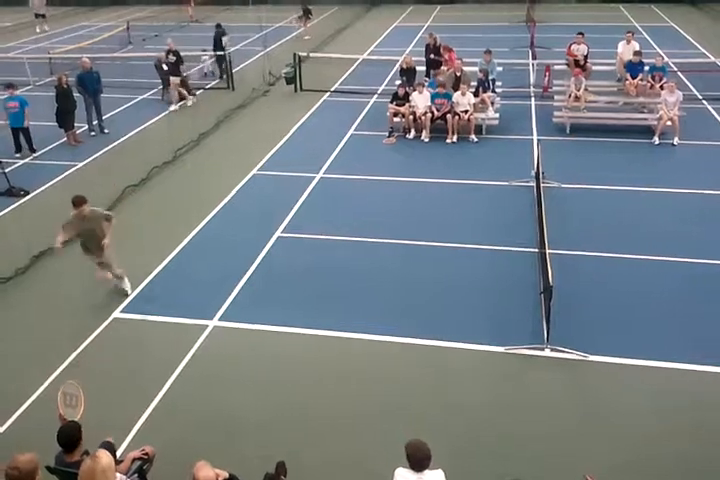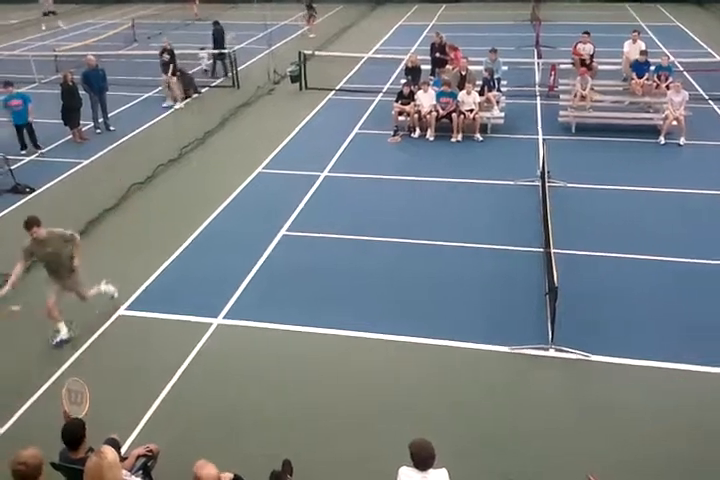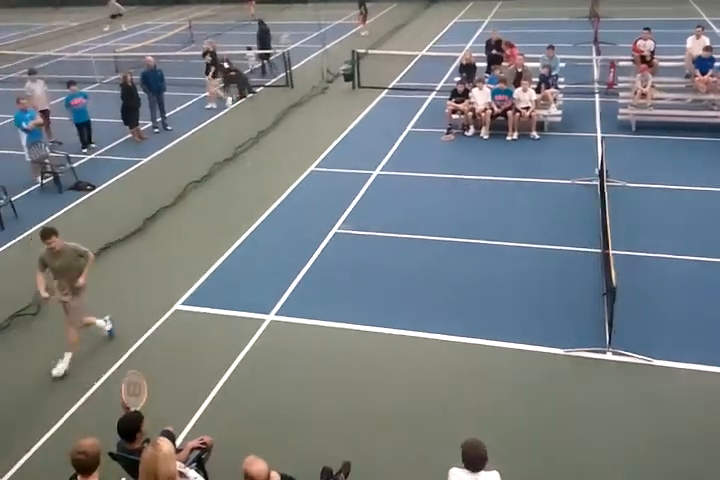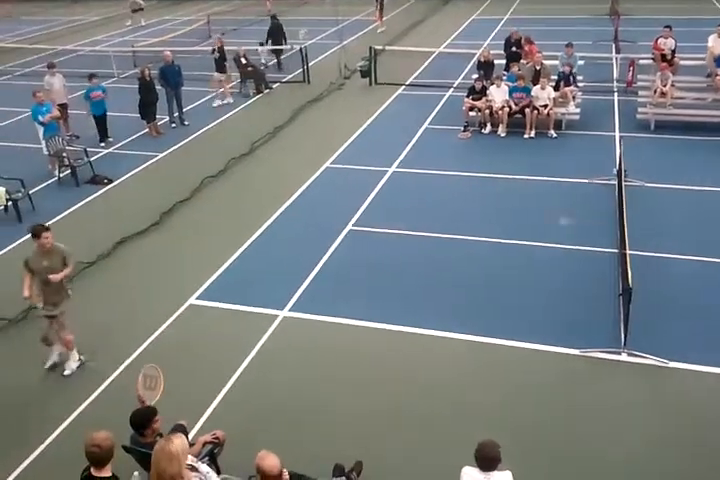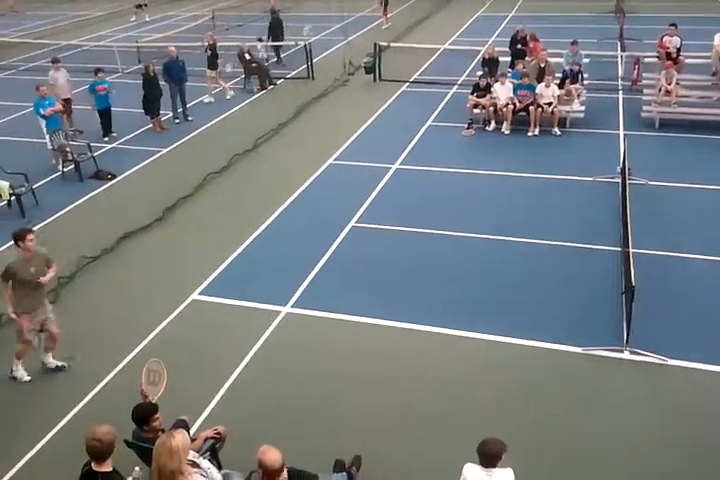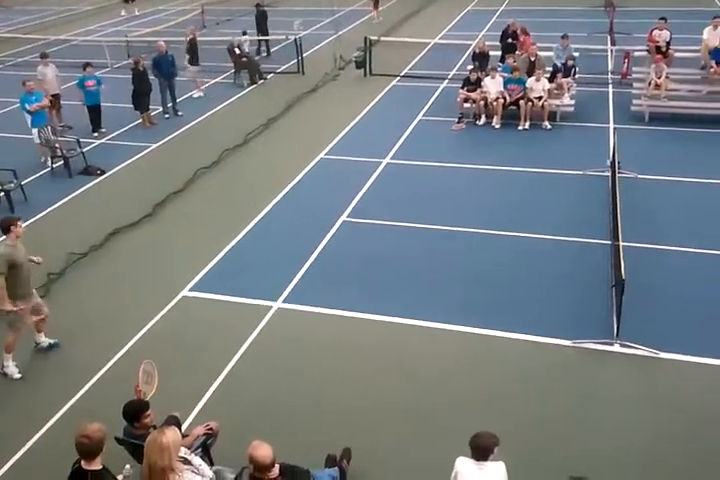
dt=0.3s
person 1, frame 1
left shoulder: (98, 213)
right shoulder: (72, 220)
left elbow: (111, 219)
right elbow: (64, 233)
left wrist: (107, 237)
right wrist: (59, 242)
left hip: (102, 248)
right hip: (89, 252)
left knee: (116, 273)
right knee: (102, 276)
left ankle: (123, 281)
person 1, frame 2
left shoulder: (58, 234)
right shoulder: (30, 247)
left elbow: (76, 238)
right elbow: (21, 265)
left wrist: (76, 258)
left hip: (69, 273)
right hip: (55, 278)
left knee: (85, 296)
right knee: (49, 306)
left ankle: (104, 287)
right ankle: (63, 332)
person 1, frame 3
left shoulder: (73, 248)
right shoulder: (44, 256)
left elbow: (90, 256)
right elbow: (40, 273)
left wrist: (83, 277)
right wrist: (42, 290)
left hip: (75, 292)
right hip: (63, 293)
left knee: (71, 326)
right knee: (79, 321)
left ankle: (65, 362)
right ankle: (104, 323)
person 1, frame 4
left shoulder: (60, 250)
right shoulder: (30, 258)
left elbow: (70, 266)
right elbow: (28, 274)
left wrist: (60, 276)
right wrist: (26, 290)
left hip: (59, 300)
right hip: (43, 302)
left knee: (62, 335)
right knee: (46, 336)
left ankle: (74, 359)
right ankle: (55, 352)
person 1, frame 5
left shoulder: (41, 254)
right shoulder: (12, 265)
left elbow: (53, 266)
right elbow: (4, 283)
left wrist: (48, 277)
right wrist: (9, 307)
left hip: (42, 304)
right hip: (24, 310)
left knee: (54, 332)
right knee: (26, 342)
left ankle: (47, 360)
right ankle: (16, 369)
person 1, frame 6
left shoulder: (16, 244)
left wrist: (31, 259)
left hip: (29, 292)
right hip: (16, 299)
left knee: (42, 313)
right knee: (15, 332)
left ankle: (41, 341)
